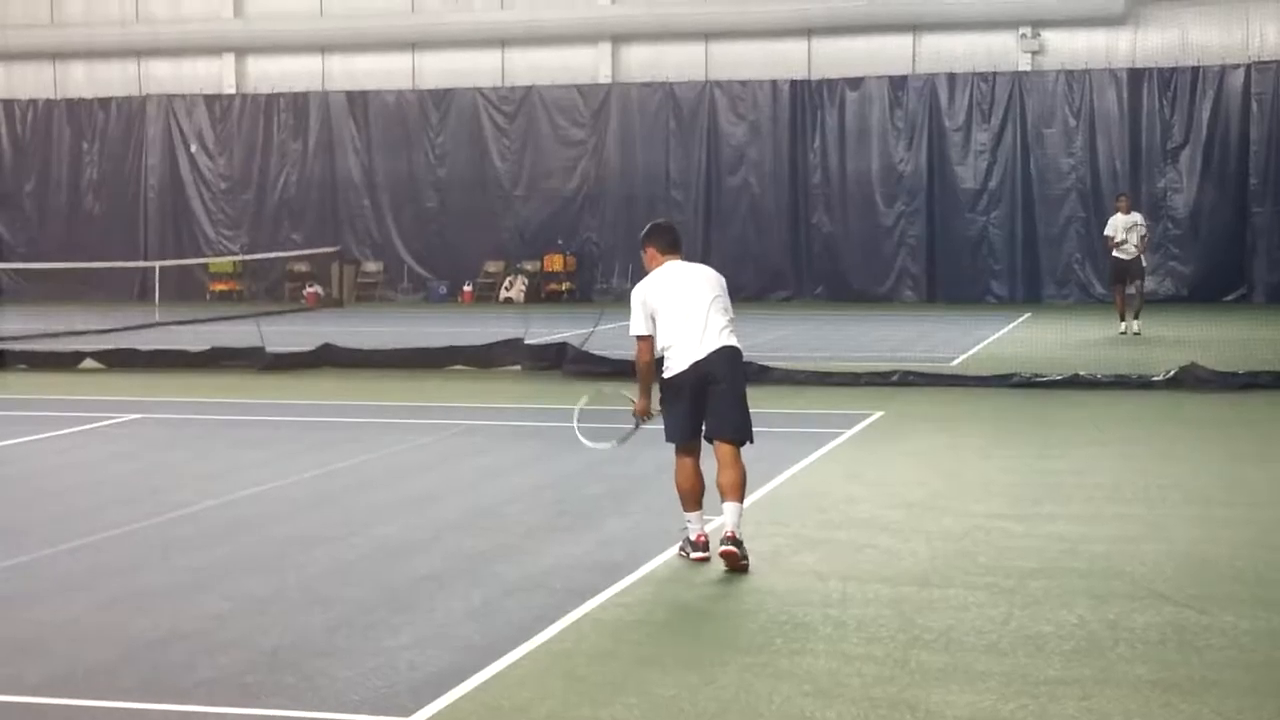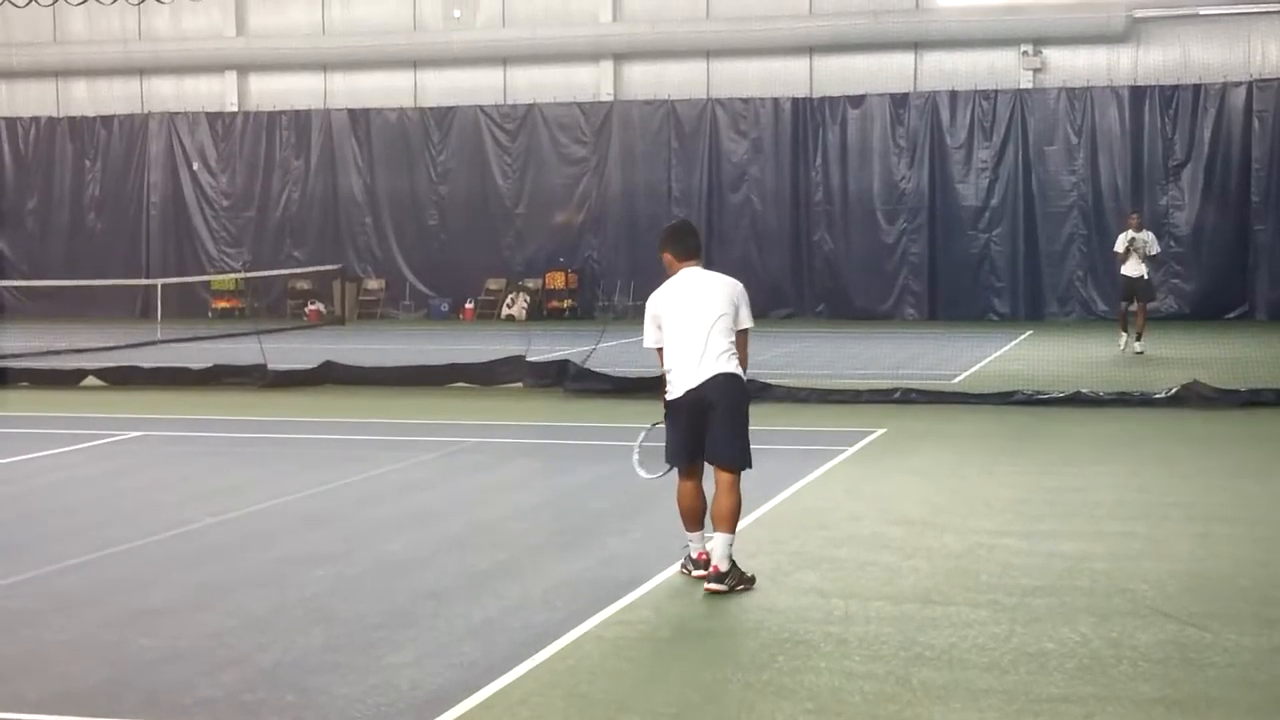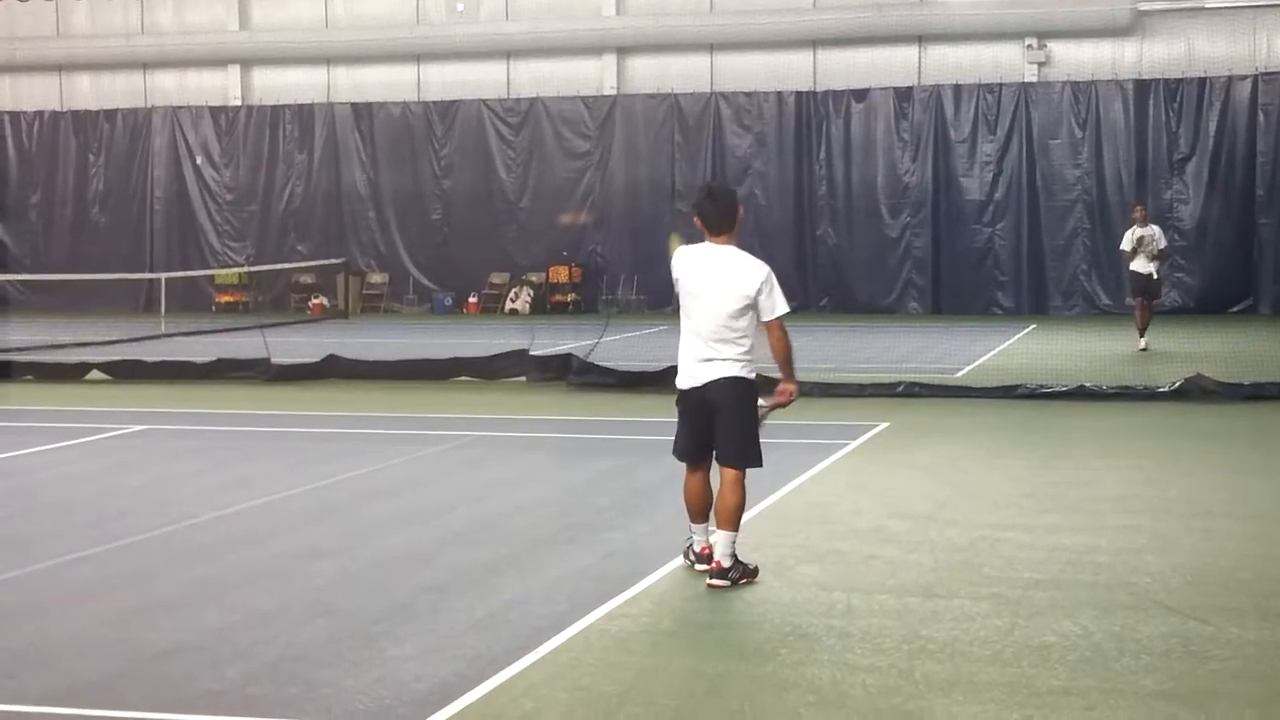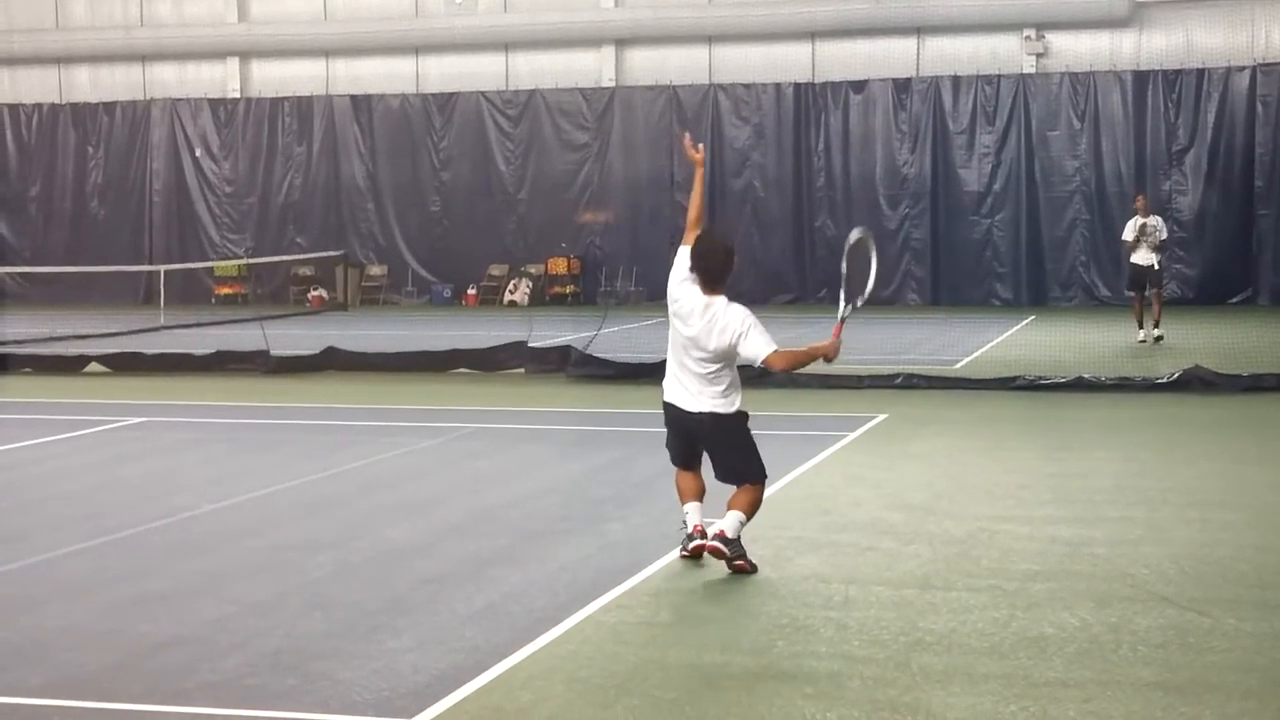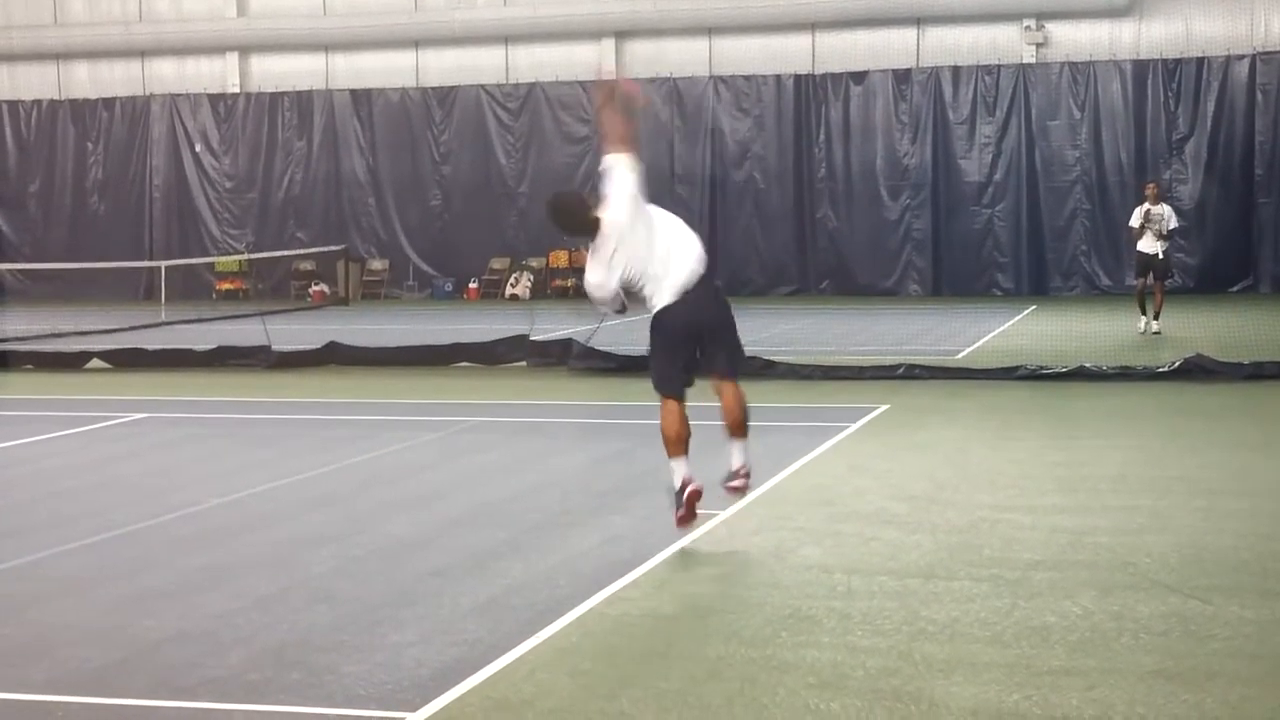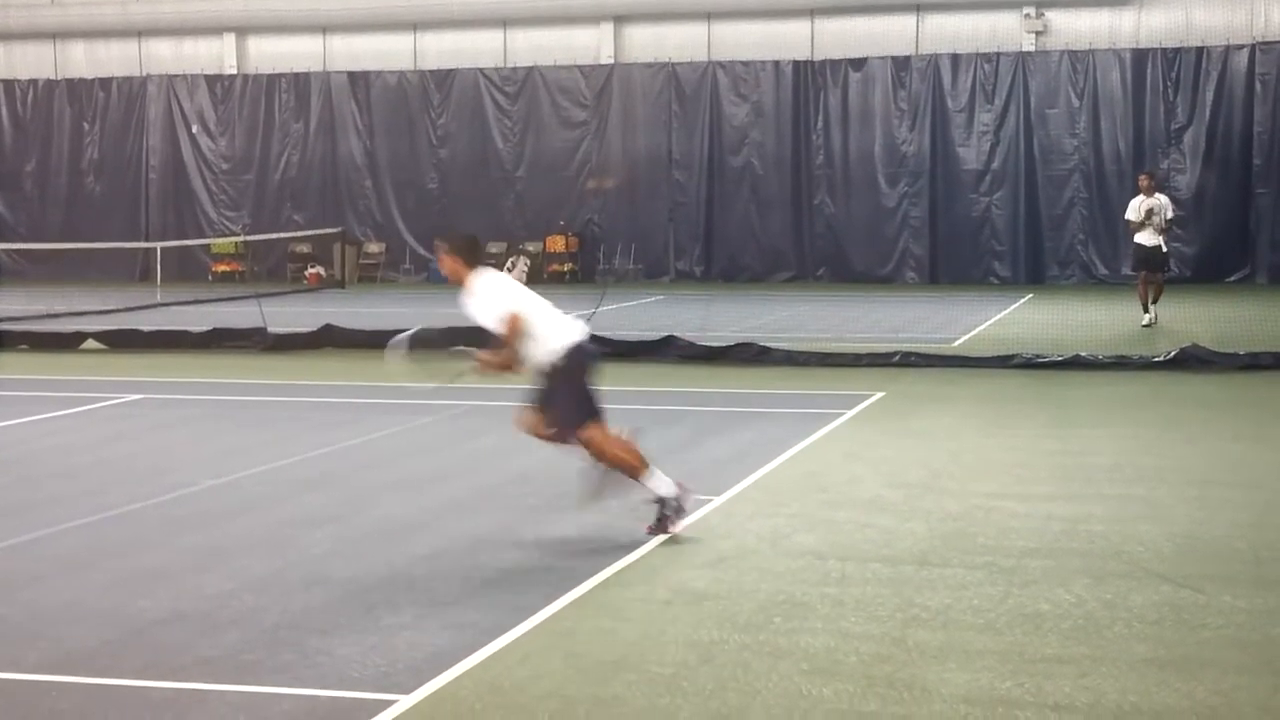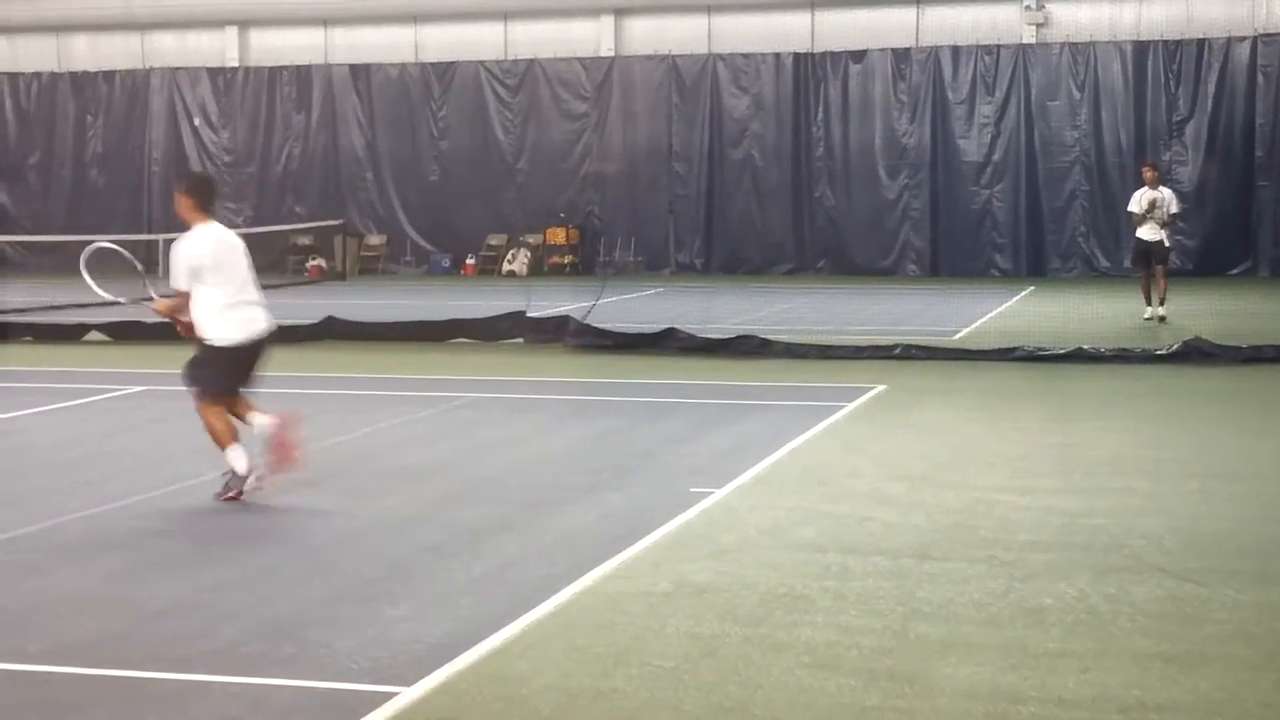
dt=0.5s
person 1, frame 1
left shoulder: (645, 288)
right shoulder: (712, 274)
left elbow: (645, 355)
left wrist: (644, 397)
left hip: (681, 368)
right hip: (724, 357)
left knee: (686, 453)
right knee: (728, 450)
left ankle: (696, 535)
right ankle: (731, 532)
person 1, frame 2
left shoulder: (658, 298)
right shoulder: (730, 286)
right elbow: (740, 351)
left hip: (681, 390)
right hip: (724, 383)
left knee: (688, 474)
right knee: (727, 475)
left ankle: (697, 554)
right ankle: (721, 566)
person 1, frame 3
left shoulder: (683, 259)
right shoulder: (756, 271)
right elbow: (776, 334)
right wrist: (788, 379)
left hip: (691, 382)
right hip: (734, 382)
left knee: (696, 469)
right knee: (732, 474)
left ankle: (700, 547)
right ankle: (724, 562)
person 1, frame 4
left shoulder: (678, 289)
right shoulder: (736, 319)
left elbow: (692, 227)
right elbow: (778, 361)
left wrist: (698, 170)
right wrist: (822, 349)
left hip: (676, 407)
right hip: (720, 415)
left knee: (686, 468)
right knee: (751, 485)
left ankle: (694, 526)
right ankle: (727, 533)
person 1, frame 5
left shoulder: (598, 273)
right shoulder: (622, 204)
left elbow: (613, 305)
right elbow: (617, 146)
right wrist: (611, 104)
left hip: (669, 315)
right hip: (703, 293)
left knee: (671, 402)
right knee: (727, 384)
left ankle: (683, 482)
right ankle: (738, 466)
person 1, frame 6
left shoulder: (477, 293)
right shoulder: (493, 281)
left elbow: (515, 327)
left wrist: (499, 358)
right wrist: (504, 358)
left hip: (565, 356)
right hip: (570, 351)
left knee: (589, 436)
right knee: (533, 423)
left ankle: (668, 494)
person 1, frame 7
left shoulder: (185, 246)
right shoulder: (231, 239)
left elbow: (181, 304)
left wrist: (166, 310)
right wrist: (196, 324)
left hip: (226, 336)
right hip: (256, 328)
left knee: (209, 405)
right knee: (223, 397)
left ankle: (241, 470)
right ankle: (270, 424)
